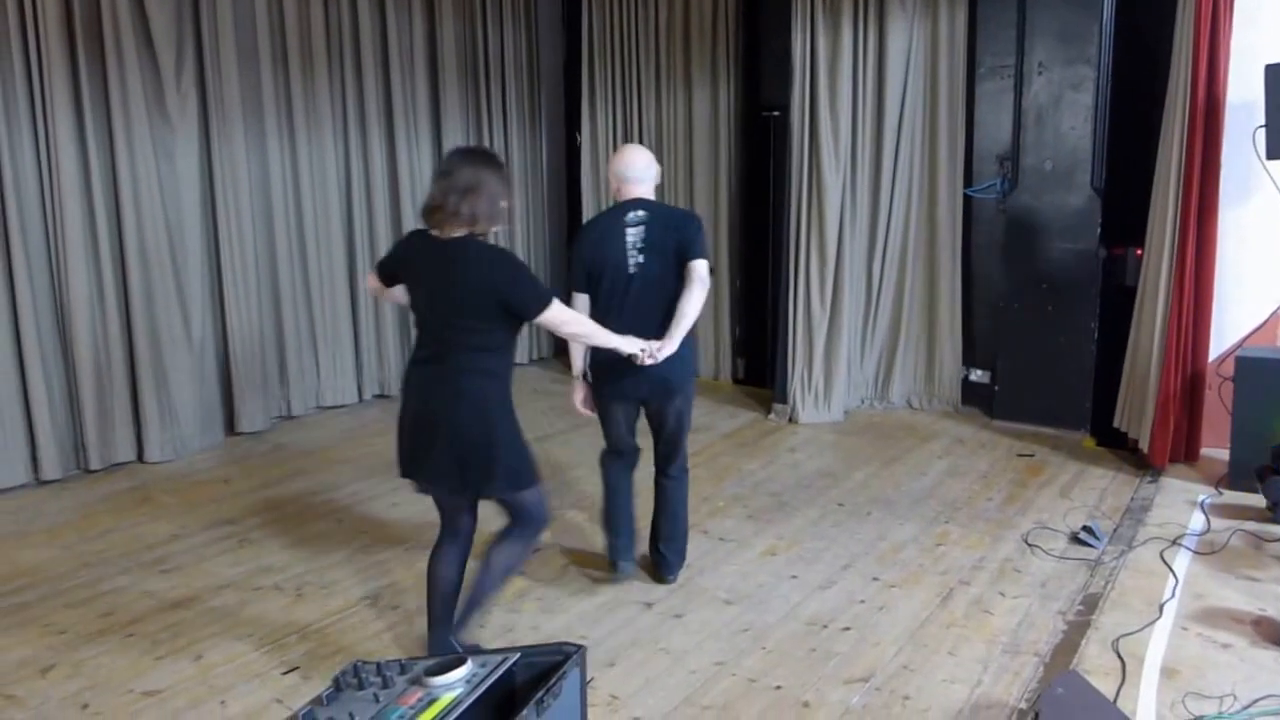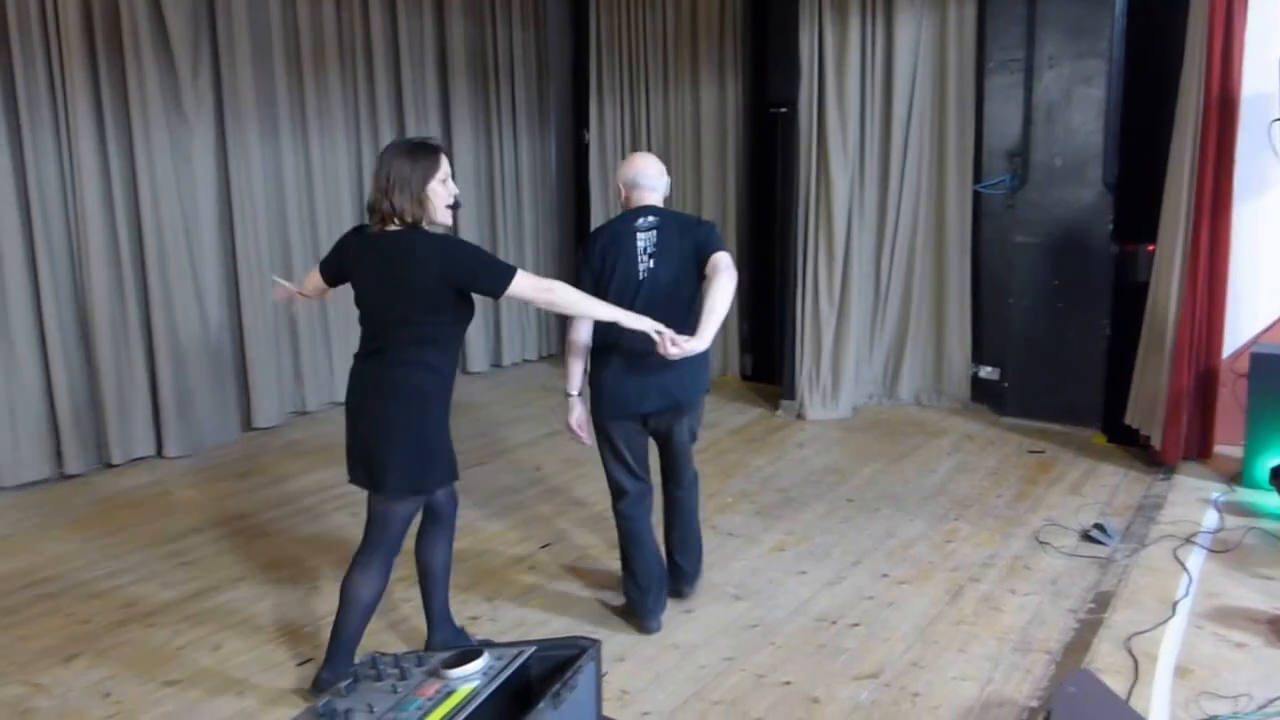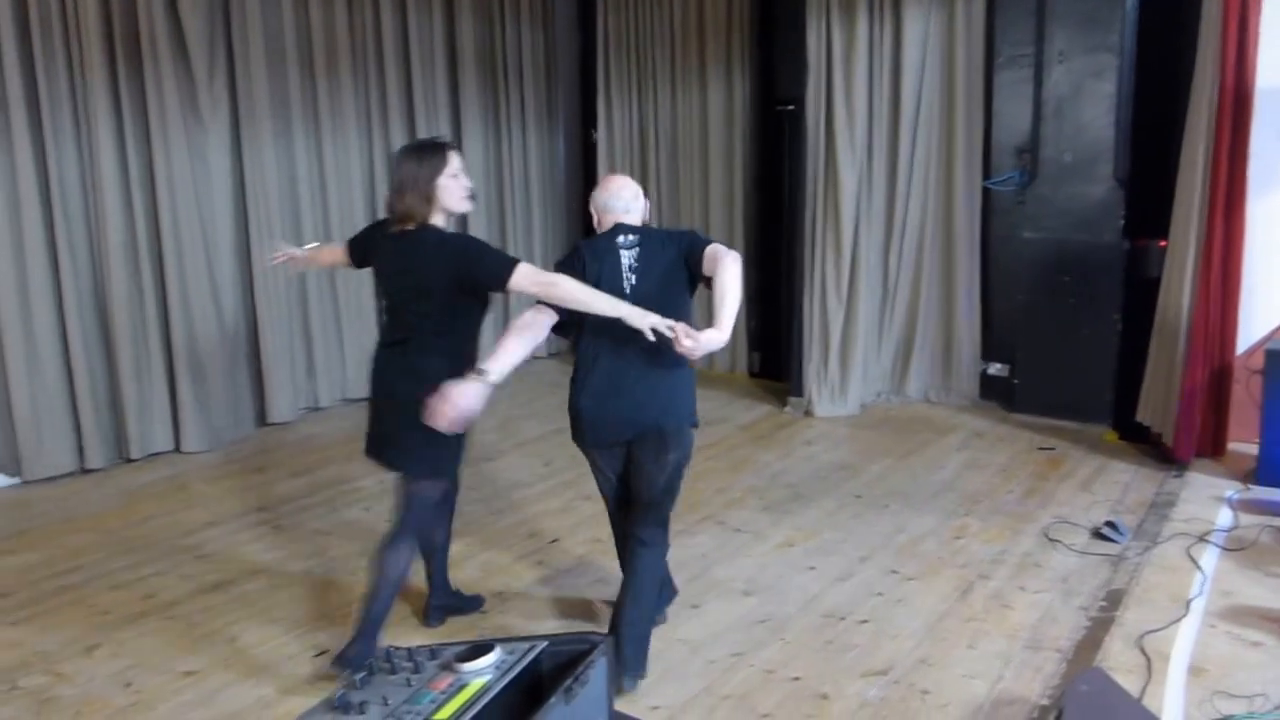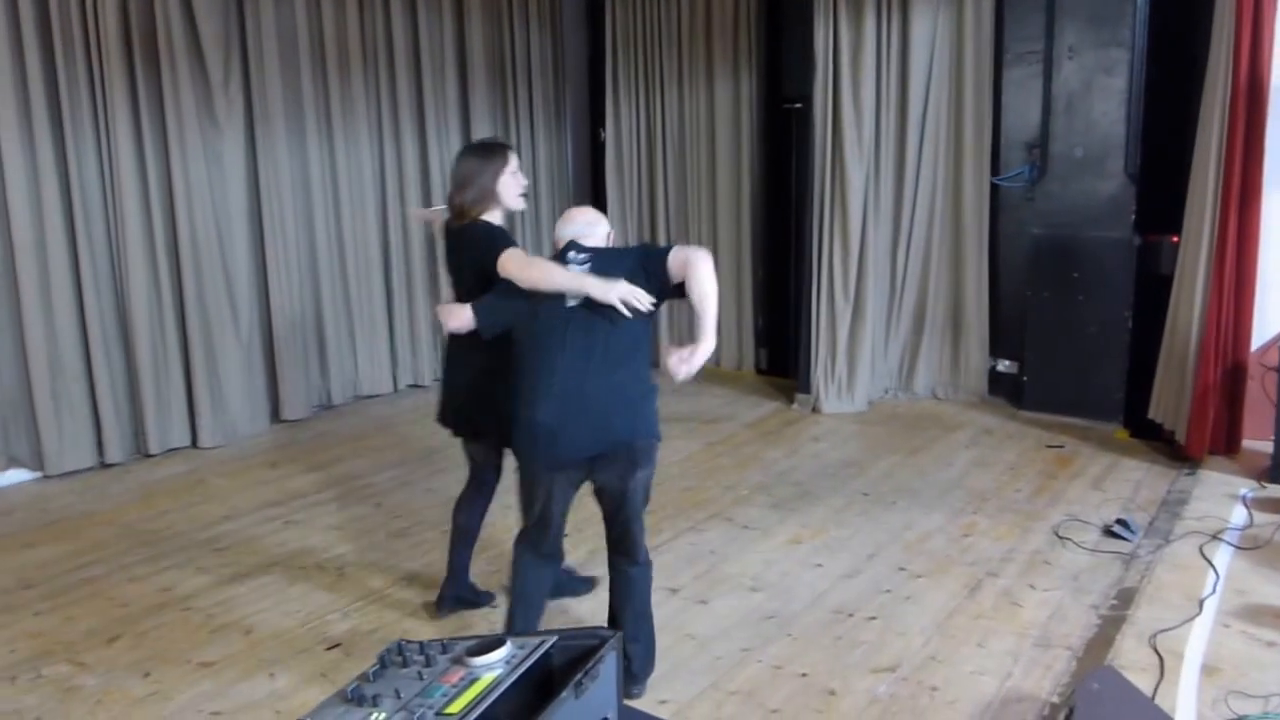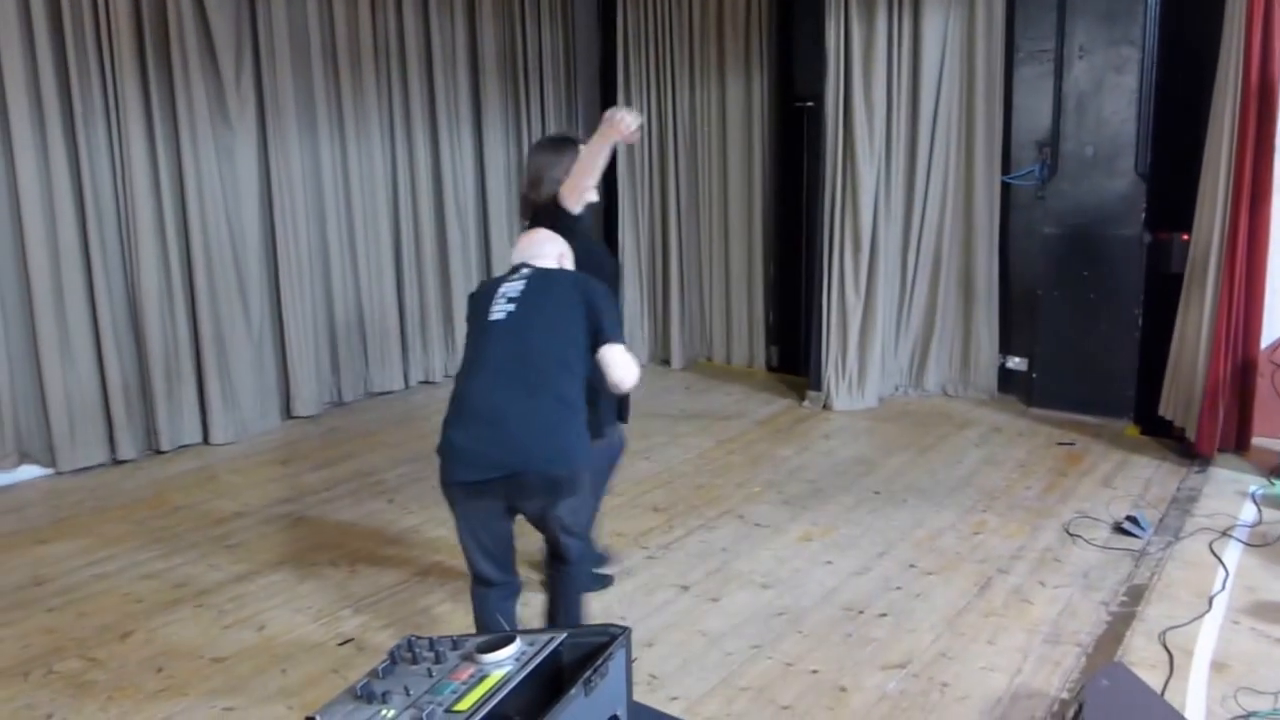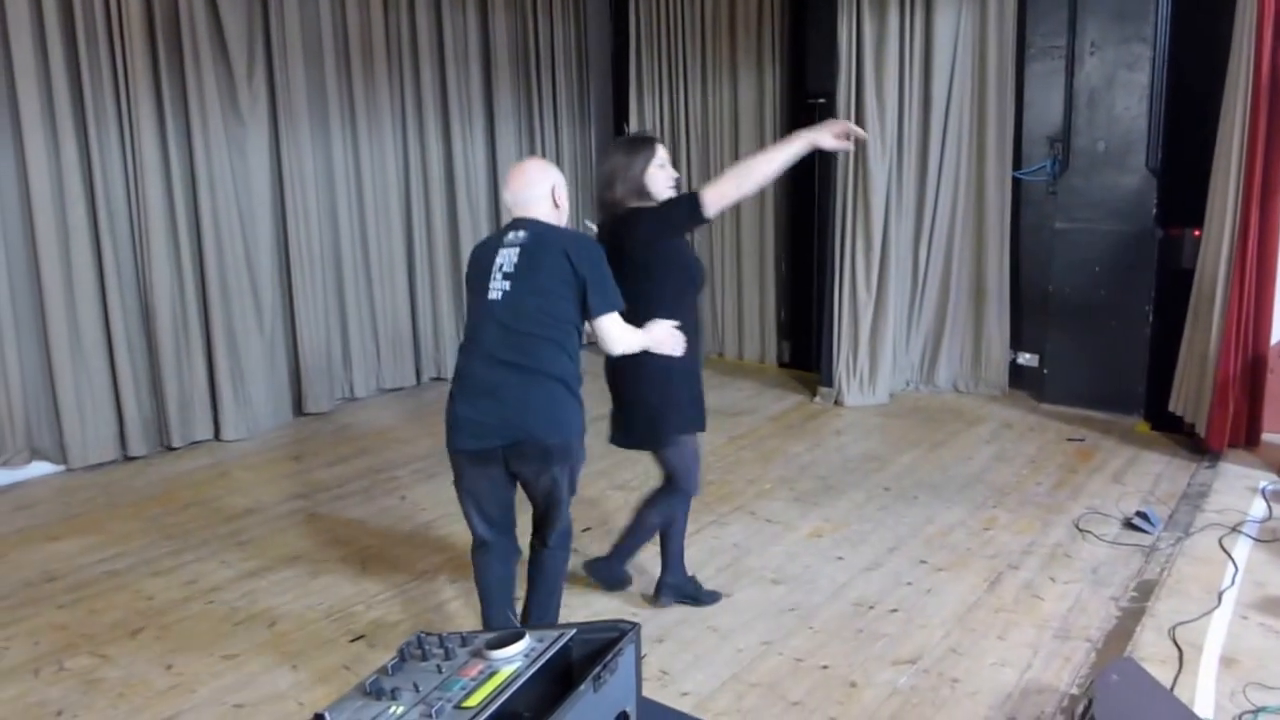
dt=0.4s
person 1, frame 1
left shoulder: (413, 248)
right shoulder: (493, 266)
left elbow: (378, 284)
right elbow: (564, 322)
right wrist: (622, 343)
left hip: (425, 402)
right hip: (473, 409)
left knee: (455, 526)
right knee: (531, 517)
left ankle: (441, 645)
right ankle: (456, 627)
person 1, frame 2
left shoulder: (360, 243)
right shoulder: (445, 255)
left elbow: (313, 283)
right elbow: (540, 291)
left wrist: (297, 290)
right wrist: (626, 317)
left hip: (374, 397)
right hip: (408, 408)
left knee: (441, 505)
right knee: (383, 540)
left ankle: (443, 635)
right ankle: (335, 667)
person 1, frame 3
left shoulder: (384, 238)
right shoulder: (456, 251)
left elbow: (336, 252)
right elbow: (543, 284)
left wrist: (301, 254)
right wrist: (628, 311)
left hip: (396, 385)
right hip: (431, 393)
left knee: (437, 491)
right knee: (414, 517)
left ankle: (441, 595)
right ankle: (362, 644)
person 1, frame 4
left shoulder: (462, 231)
right shoulder: (482, 239)
right elbow: (523, 269)
left wrist: (441, 214)
right wrist: (593, 285)
left hip: (472, 374)
right hip: (501, 377)
left knee: (483, 477)
left ankle: (455, 587)
right ankle: (552, 575)
person 1, frame 5
left shoulder: (563, 224)
right shoulder: (556, 223)
right elbow: (577, 184)
right wrist: (606, 134)
left knee: (609, 447)
right knee: (592, 461)
person 1, frame 6
left shoulder: (621, 229)
right shoulder: (653, 224)
right elbow: (734, 185)
right wrist: (807, 138)
left hip: (650, 368)
right hip: (654, 373)
left knee: (681, 474)
right knee: (682, 479)
left ankle: (673, 581)
right ankle: (611, 561)
person 2, frame 1
left shoulder: (593, 232)
right shoulder: (684, 223)
left elbow: (579, 312)
right elbow: (698, 282)
left wrist: (579, 376)
right wrist: (671, 341)
left hip: (613, 371)
right hip: (671, 370)
left knee: (619, 456)
right knee: (671, 465)
left ankle: (621, 552)
right ankle: (668, 561)
person 2, frame 2
left shoulder: (602, 240)
right shoulder: (698, 232)
left elbow: (582, 323)
right elbow: (725, 274)
left wrist: (573, 395)
right wrist: (702, 338)
left hip: (616, 390)
right hip: (679, 386)
left knee: (631, 496)
right knee: (680, 478)
left ankle: (646, 605)
right ankle: (684, 574)
person 2, frame 3
left shoulder: (579, 260)
right shoulder: (678, 246)
left elbow: (535, 322)
right elbow: (726, 262)
left wrist: (480, 382)
right wrist: (718, 329)
left hip: (598, 415)
right hip: (667, 412)
left knee: (624, 515)
right knee: (650, 529)
left ankle: (651, 597)
right ankle: (626, 661)
person 2, frame 4
right shoulder: (633, 260)
left elbow: (456, 319)
right elbow: (695, 260)
left wrist: (450, 309)
right wrist: (703, 341)
left hip: (549, 433)
right hip: (626, 429)
left knee: (537, 545)
right knee: (628, 549)
right ankle: (633, 669)
person 2, frame 5
left shoulder: (484, 295)
right shoulder: (586, 289)
right elbow: (621, 378)
right wrist: (629, 367)
left hip: (467, 455)
right hip: (552, 455)
left knee: (491, 579)
right knee: (568, 553)
person 2, frame 6
left shoulder: (482, 254)
right shoulder: (578, 248)
right elbow: (614, 340)
right wrist: (651, 337)
left hip: (472, 421)
right hip: (546, 419)
left knee: (491, 539)
right knee: (551, 531)
